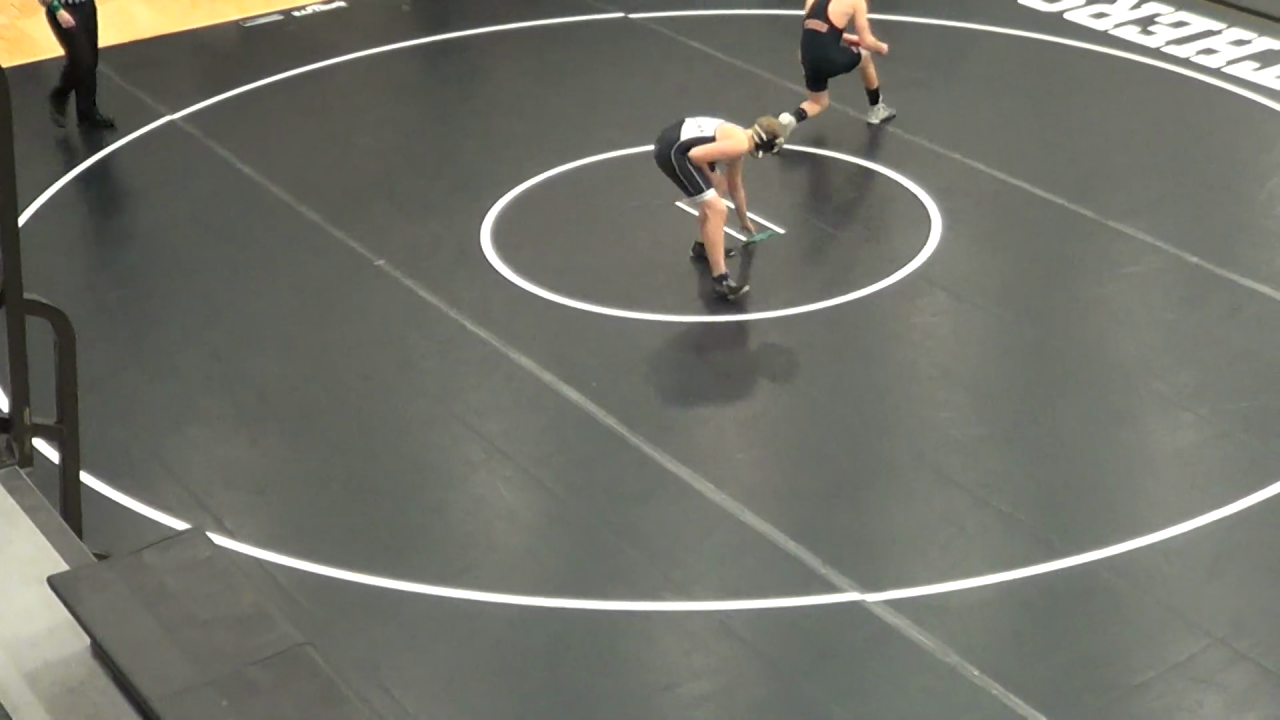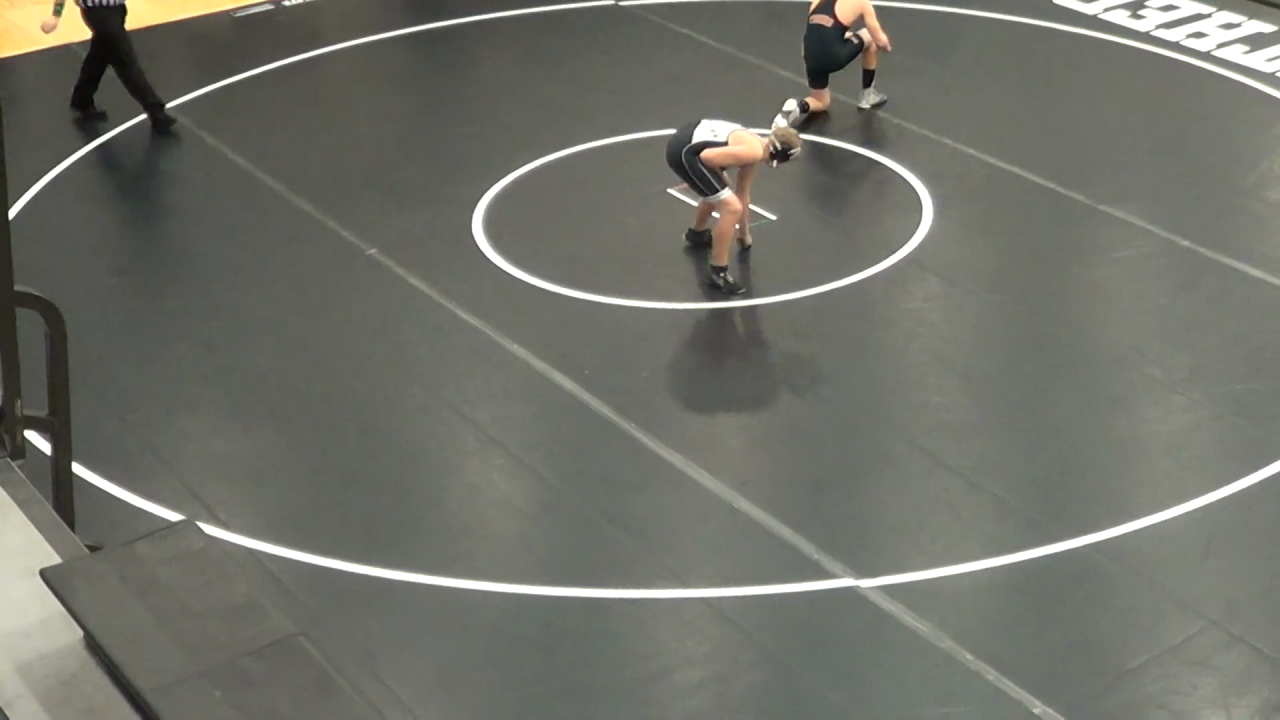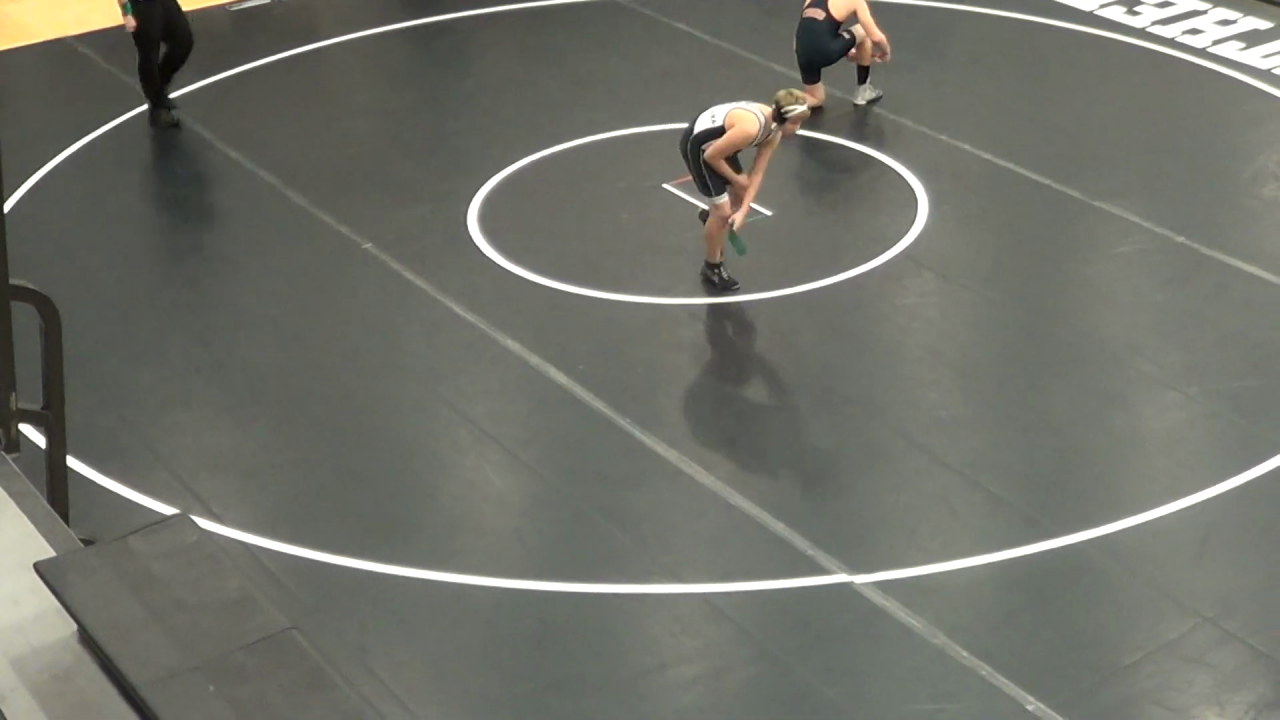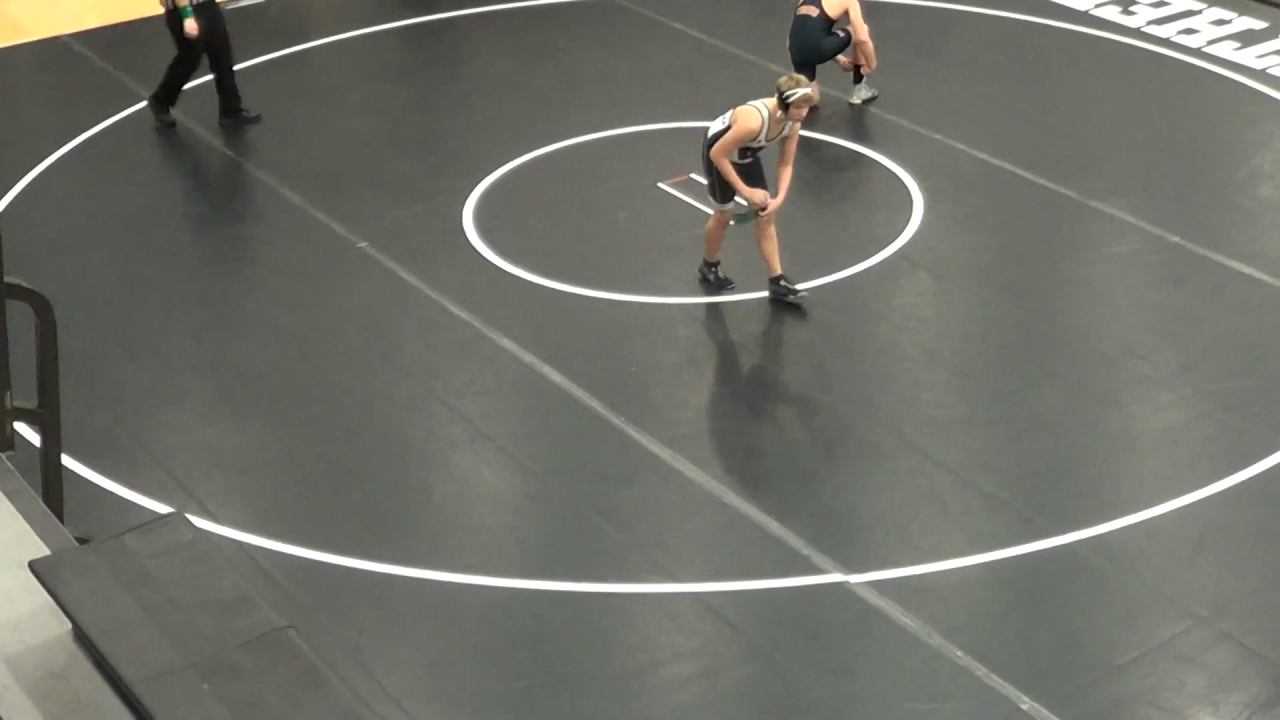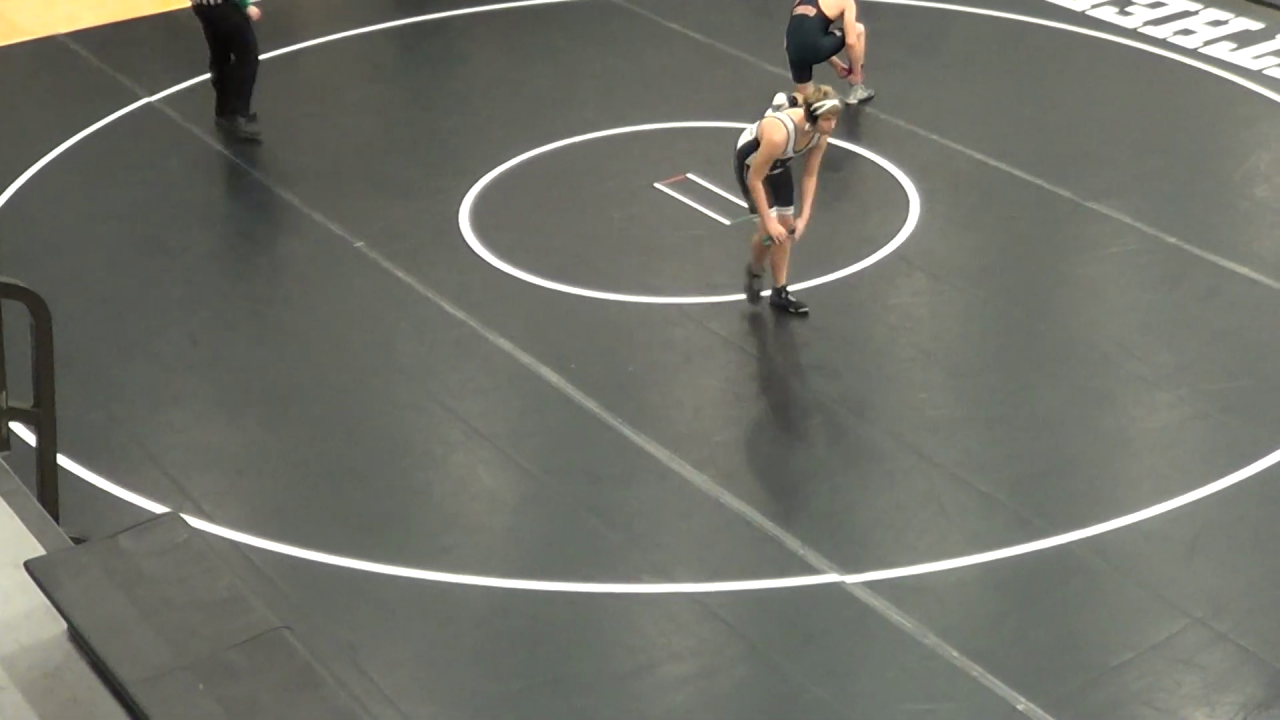
dt=0.3s
person 1, frame 1
left shoulder: (738, 140)
right shoulder: (740, 145)
left elbow: (736, 186)
right elbow: (695, 155)
left wrist: (745, 221)
right wrist: (708, 175)
right hip: (673, 151)
left knee: (718, 187)
right knee: (717, 210)
left ankle: (703, 245)
right ankle: (720, 278)
person 1, frame 2
left shoulder: (754, 147)
right shoulder: (754, 152)
left elbow: (742, 194)
right elbow: (706, 156)
left wrist: (744, 232)
right wrist: (719, 175)
right hip: (685, 152)
left knee: (719, 189)
right knee: (732, 208)
left ankle: (697, 233)
right ankle: (718, 272)
person 1, frame 3
left shoulder: (774, 128)
right shoulder: (750, 127)
left elbow: (756, 174)
right elbow: (711, 156)
left wrist: (742, 211)
right wrist: (736, 178)
left hip: (720, 143)
right hip: (698, 146)
left knee: (743, 194)
right knee: (722, 211)
left ankle: (709, 214)
right ankle: (712, 267)
person 1, frame 4
left shoulder: (792, 122)
right shoulder: (753, 122)
left elbow: (786, 165)
right elbow: (717, 155)
left wrist: (780, 198)
right wrist: (743, 190)
left hip: (746, 155)
right hip: (719, 153)
left knee: (766, 217)
right knee: (723, 216)
left ankle: (777, 282)
right ankle: (709, 267)
person 1, frame 5
left shoulder: (821, 133)
right shoulder: (778, 135)
left elbow: (810, 175)
right elbow: (755, 180)
left wrist: (805, 216)
right wrist: (768, 221)
left hip: (779, 165)
right hip: (750, 164)
left knee: (787, 229)
right knee: (770, 231)
left ankle: (780, 291)
right ankle: (754, 271)
